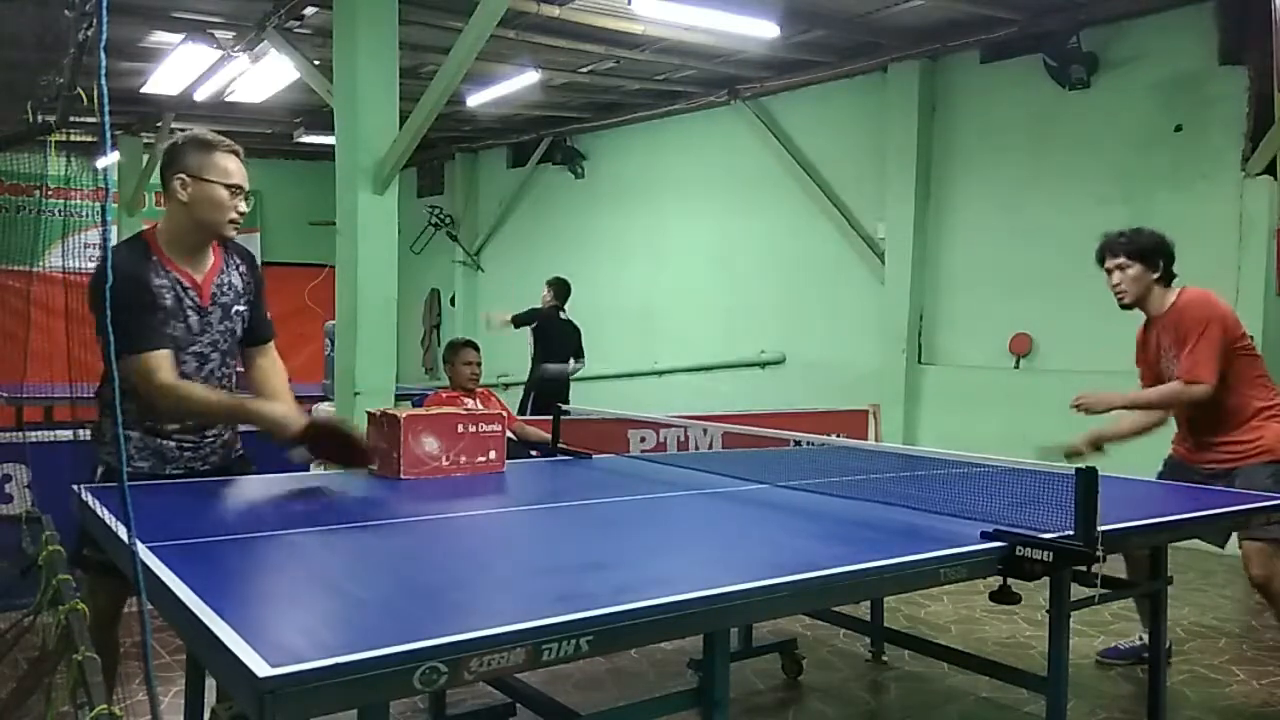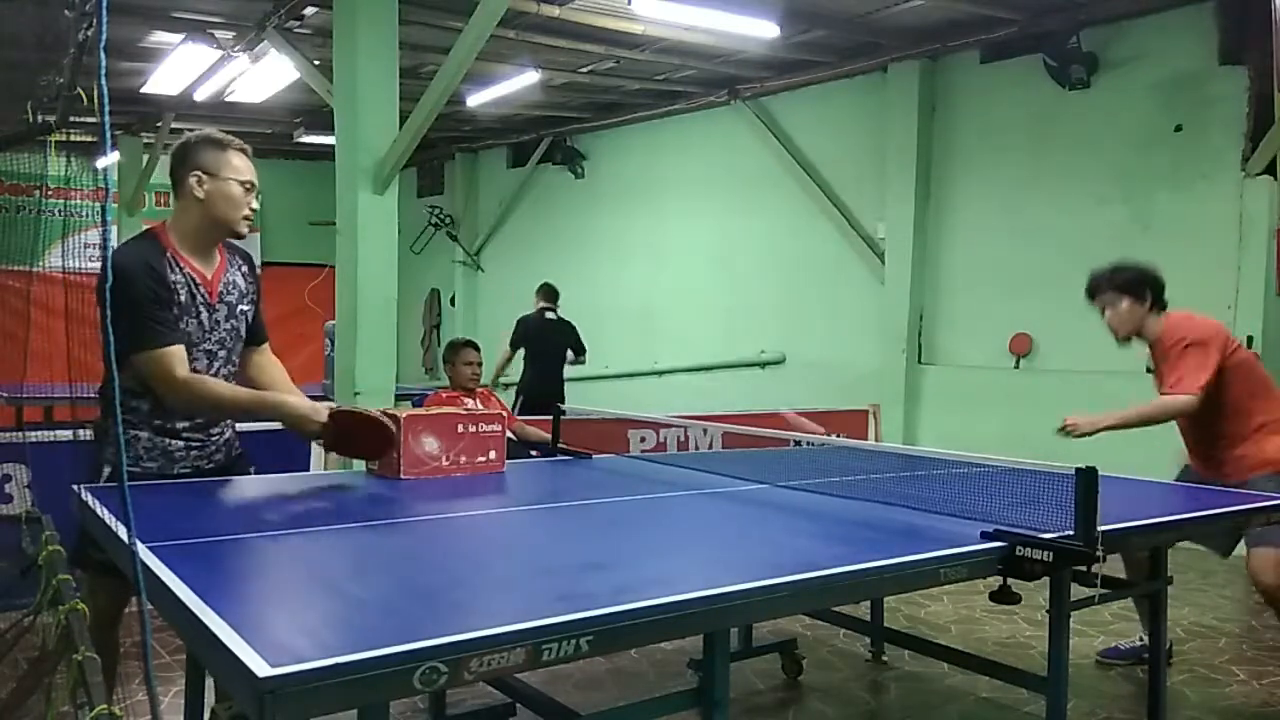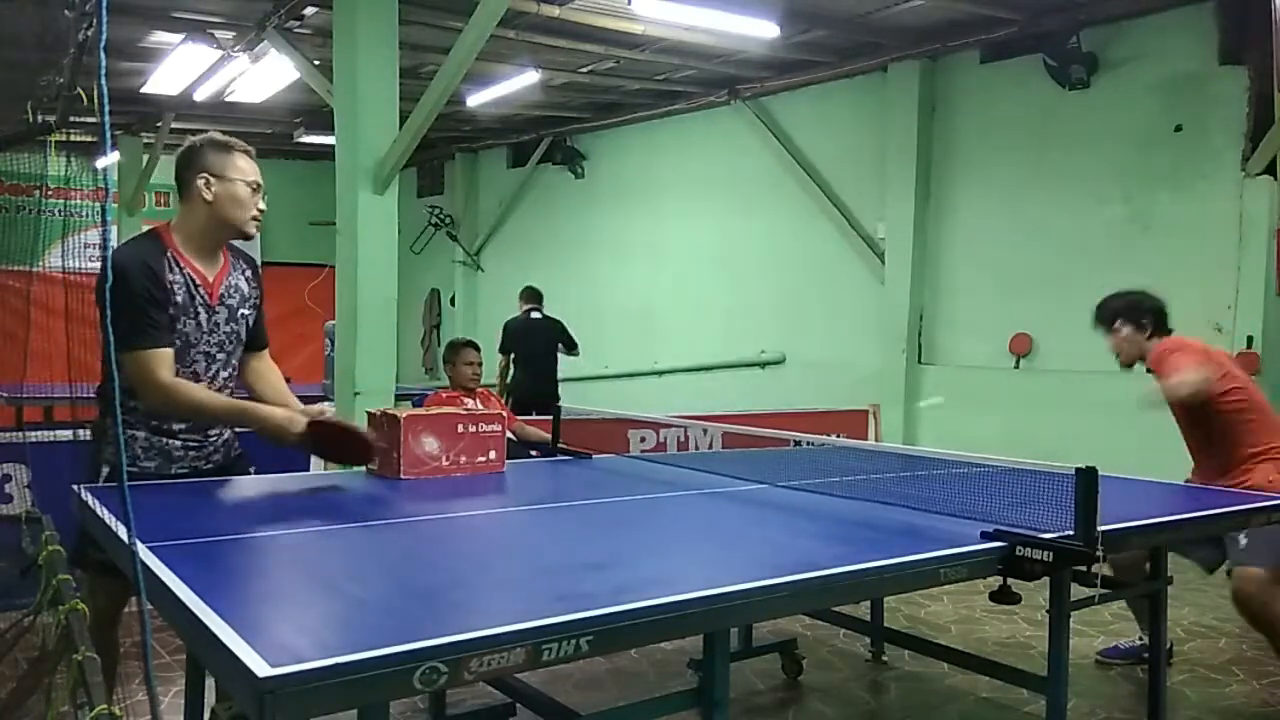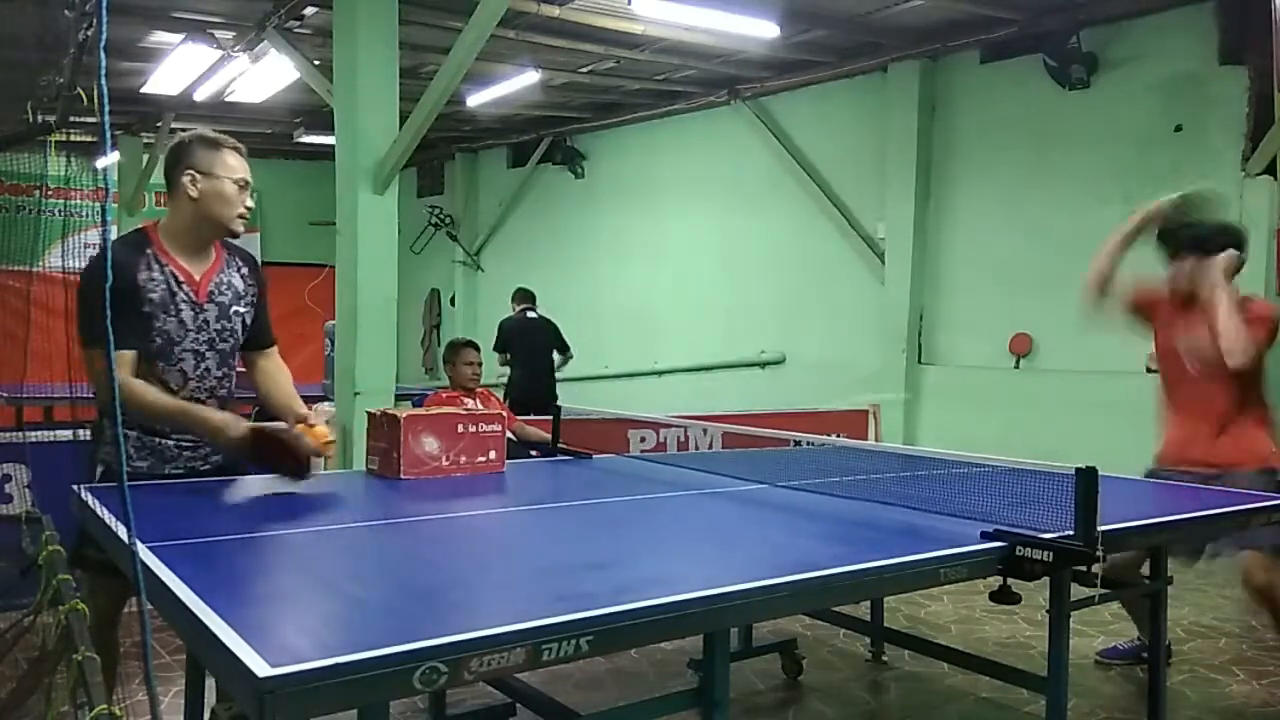
dt=0.2s
person 1, frame 1
left shoulder: (243, 266)
right shoulder: (124, 273)
left elbow: (262, 355)
right elbow: (158, 386)
left wrist: (287, 414)
right wrist: (259, 414)
left hip: (220, 463)
right hip: (136, 467)
right knee: (102, 605)
person 1, frame 2
left shoulder: (242, 267)
right shoulder: (135, 267)
right elbow: (175, 383)
left wrist: (305, 407)
right wrist: (281, 408)
left hip: (220, 460)
right hip: (140, 467)
right knee: (103, 606)
person 1, frame 3
left shoulder: (246, 272)
right shoulder: (135, 267)
right elbow: (156, 386)
left wrist: (296, 411)
right wrist: (261, 419)
left hip: (219, 462)
right hip: (138, 468)
right knee: (103, 606)
person 1, frame 4
left shoulder: (245, 270)
right shoulder: (118, 267)
left elbow: (263, 359)
right elbow: (114, 382)
left wrist: (300, 417)
right wrist: (207, 421)
left hip: (220, 465)
right hip: (135, 468)
right knee: (103, 605)
person 2, frame 1
left shoulder: (1200, 309)
right shoulder: (1147, 335)
left elbow: (1198, 390)
right elbow: (1156, 411)
left wrist: (1115, 400)
right wrist: (1099, 436)
right hip: (1196, 454)
right ankle: (1151, 638)
person 2, frame 2
left shoulder: (1187, 332)
right shoulder: (1160, 351)
left elbow: (1184, 402)
left wrist: (1101, 422)
right hip: (1211, 466)
right ankle: (1152, 639)
person 2, frame 3
left shoulder: (1175, 352)
right shoulder: (1172, 361)
left elbow: (1196, 382)
right hip: (1215, 484)
left knee: (1249, 588)
right knee: (1122, 551)
right ankle: (1152, 640)
person 2, frame 4
right shoulder: (1165, 305)
left elbow: (1238, 358)
right elbow: (1094, 291)
left wrist: (1219, 285)
right wrist: (1134, 226)
left hip: (1241, 467)
right hip: (1177, 467)
right knee: (1115, 562)
right ankle: (1150, 641)
